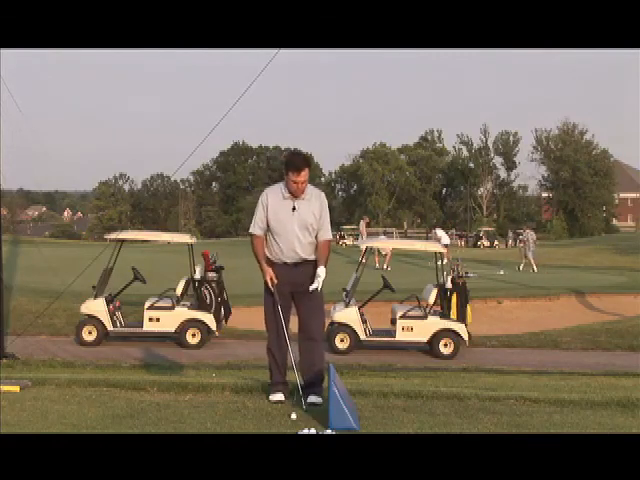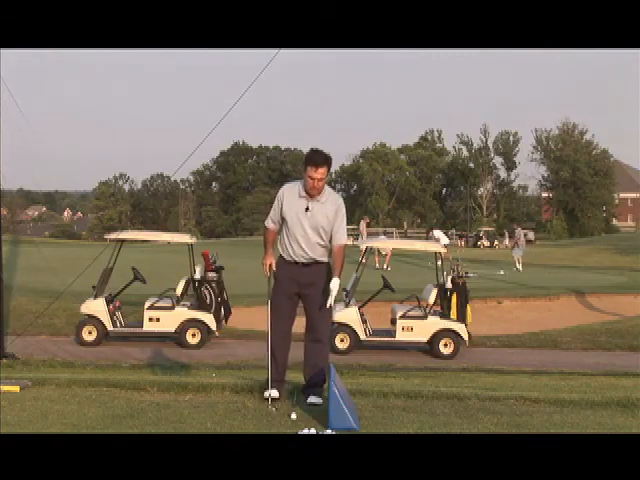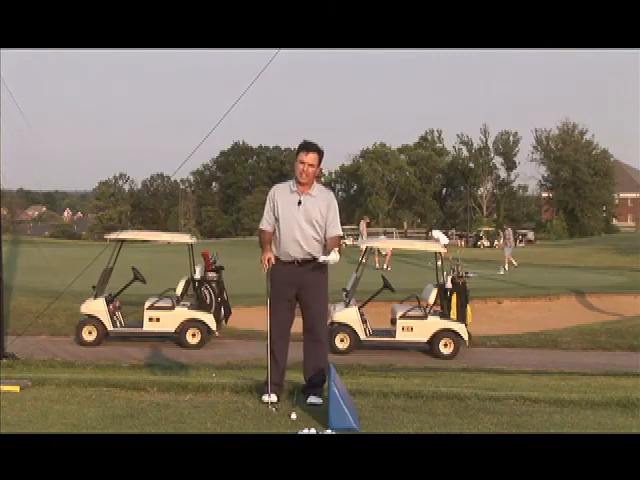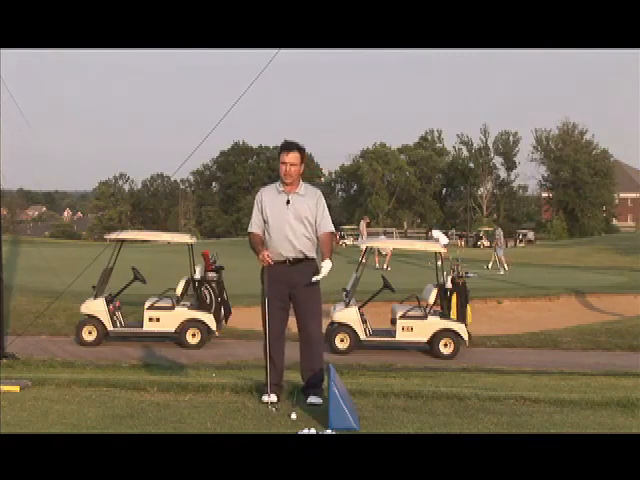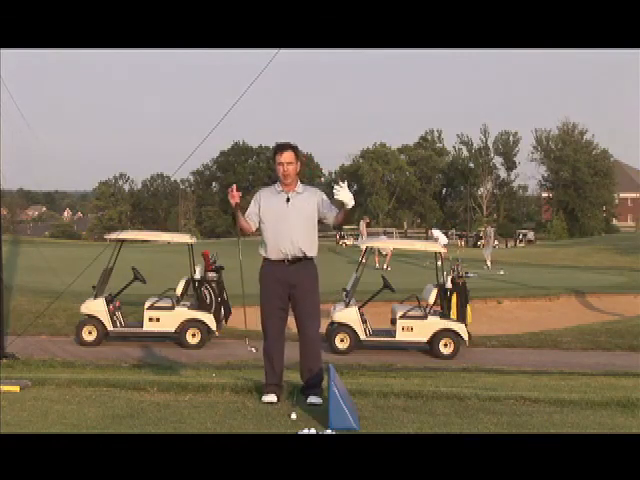
dt=0.5s
person 1, frame 1
left shoulder: (319, 198)
right shoulder: (269, 196)
left elbow: (324, 238)
right elbow: (257, 234)
left wrist: (321, 267)
right wrist: (264, 266)
left hip: (308, 272)
right hip: (276, 270)
left knee: (313, 330)
right knee: (276, 331)
left ankle: (313, 387)
right ankle: (278, 385)
person 1, frame 2
left shoulder: (335, 202)
right shoulder: (286, 193)
left elbow: (338, 243)
right elbow: (272, 225)
left wrist: (335, 278)
right wrist: (268, 252)
left hip: (318, 272)
right hip: (287, 268)
left knee: (319, 332)
right knee: (279, 327)
left ankle: (314, 388)
right ankle: (275, 383)
person 1, frame 3
left shoulder: (327, 197)
right shoulder: (277, 192)
left elbow: (333, 234)
right elbow: (266, 227)
left wrist: (334, 251)
right wrist: (266, 249)
left hip: (314, 270)
right hip: (282, 269)
left knee: (317, 331)
right knee: (278, 329)
left ankle: (314, 388)
right ankle: (274, 386)
person 1, frame 4
left shoulder: (314, 196)
right shoulder: (264, 195)
left elbow: (326, 232)
right elbow: (255, 231)
left wrist: (327, 259)
right wrist: (260, 250)
left hip: (306, 269)
right hip: (274, 270)
left knee: (311, 329)
right knee: (273, 330)
left ankle: (313, 388)
right ankle: (273, 387)
person 1, frame 5
left shoulder: (314, 195)
right shoulder: (262, 196)
left elbow: (336, 219)
right elbow: (247, 228)
left wrist: (348, 204)
right wrist: (236, 207)
left hip: (304, 268)
right hip: (272, 269)
left knee: (310, 329)
right knee: (272, 330)
left ankle: (312, 388)
right ankle: (272, 387)
